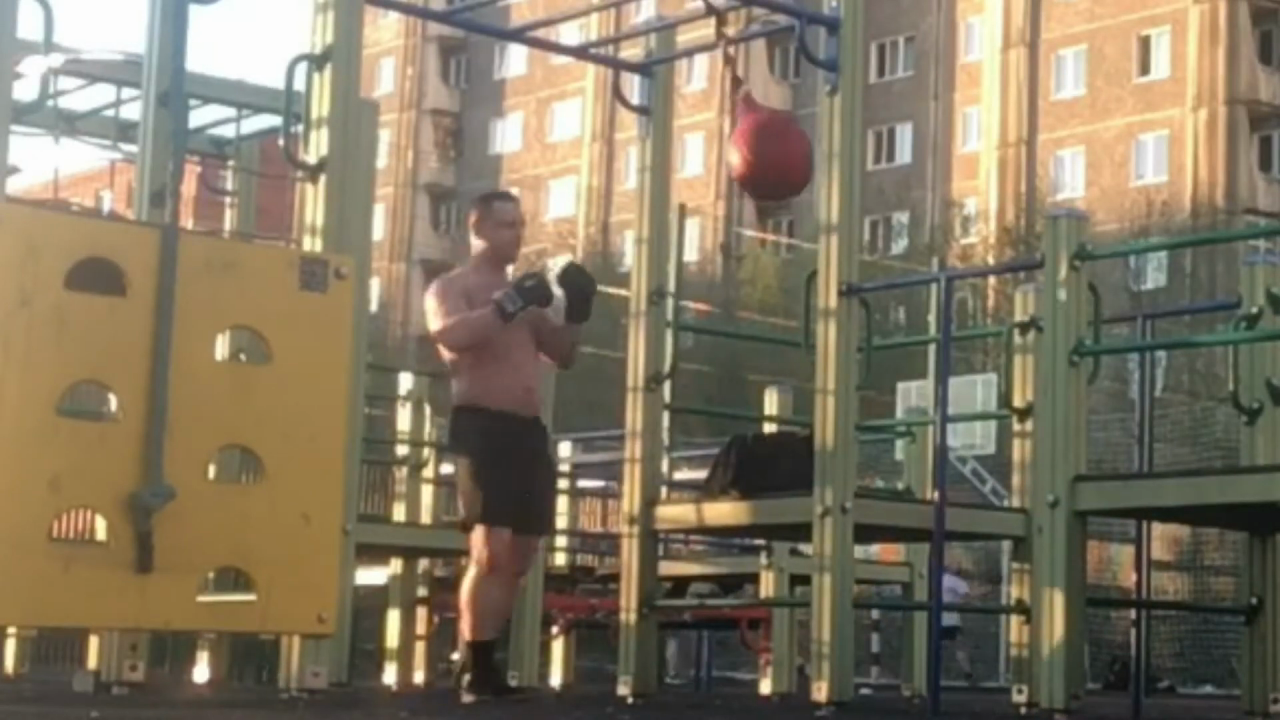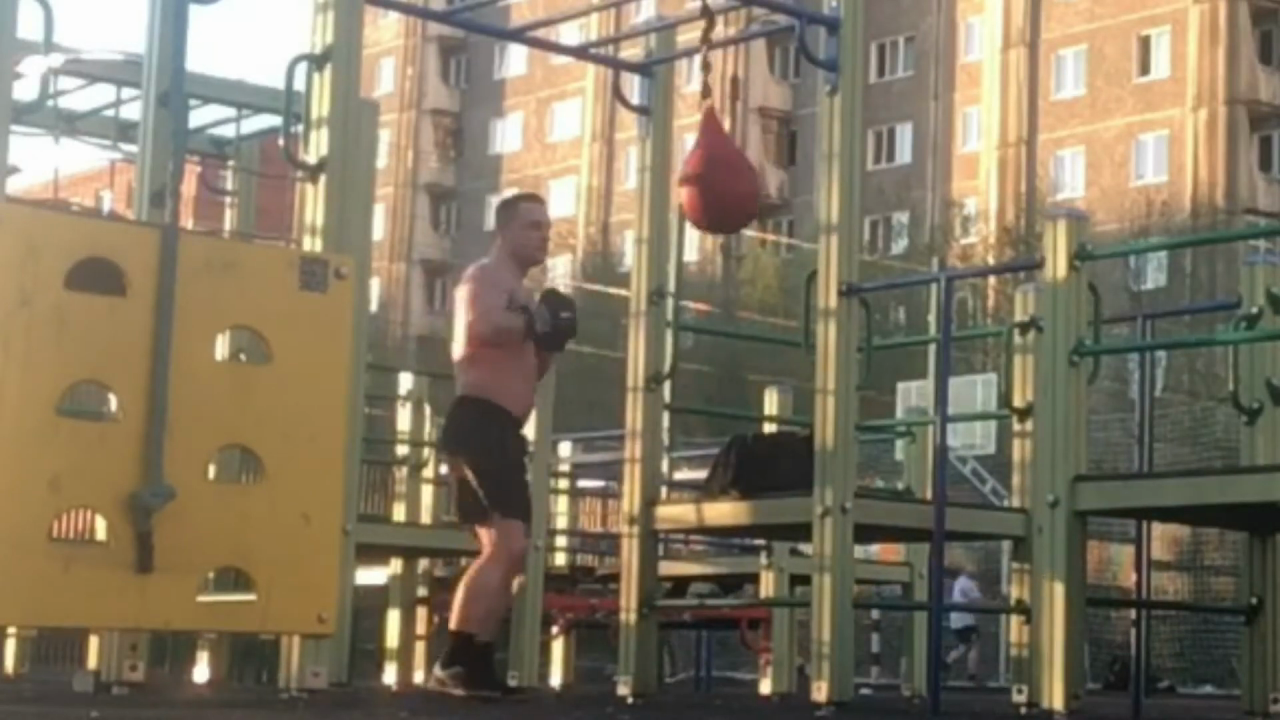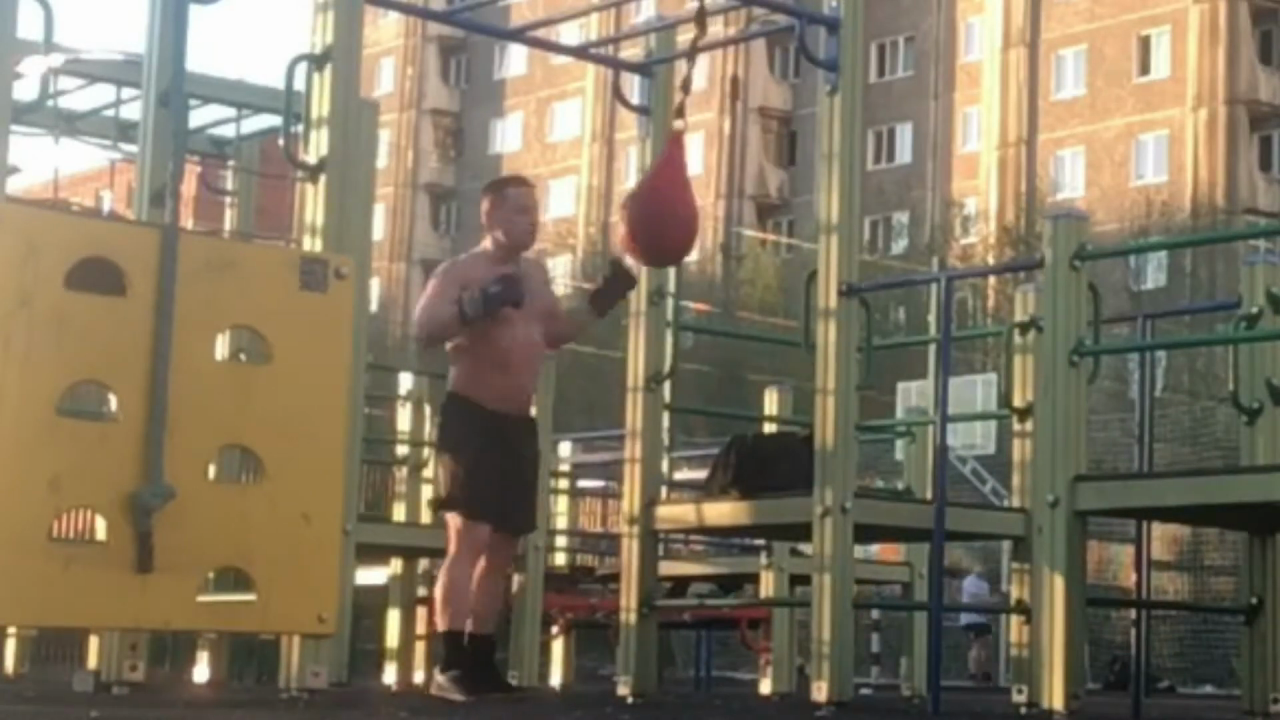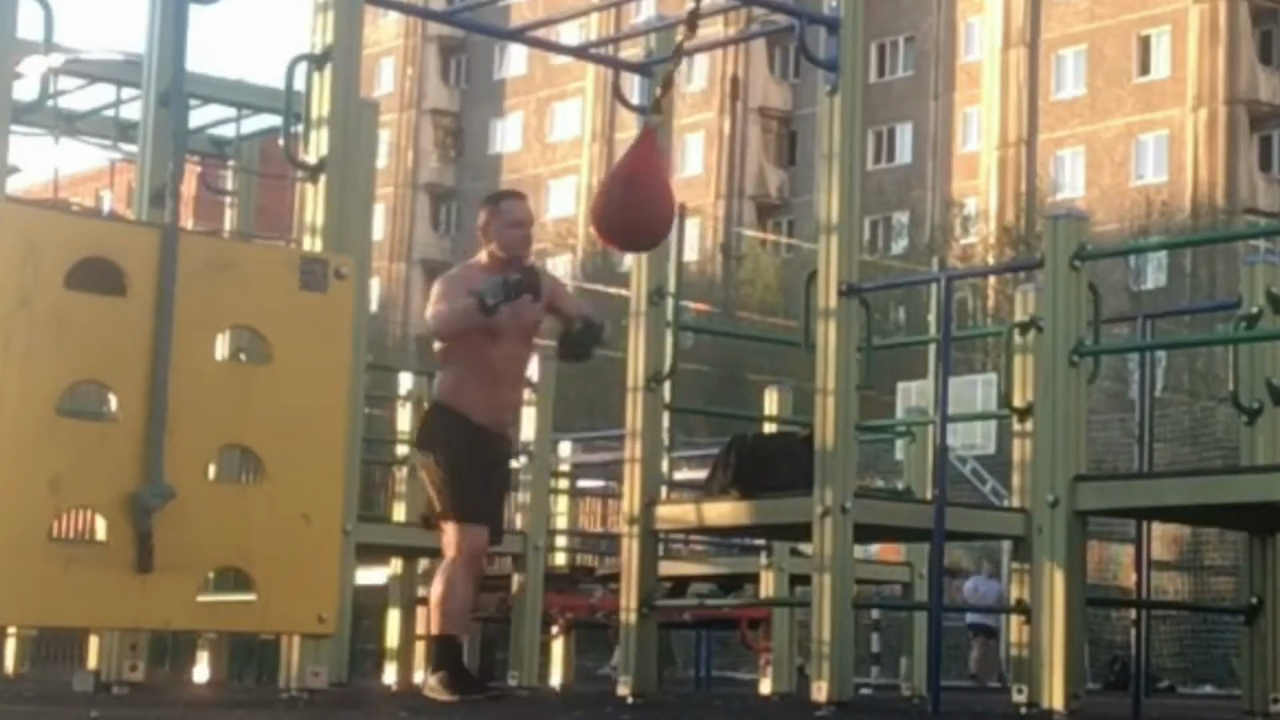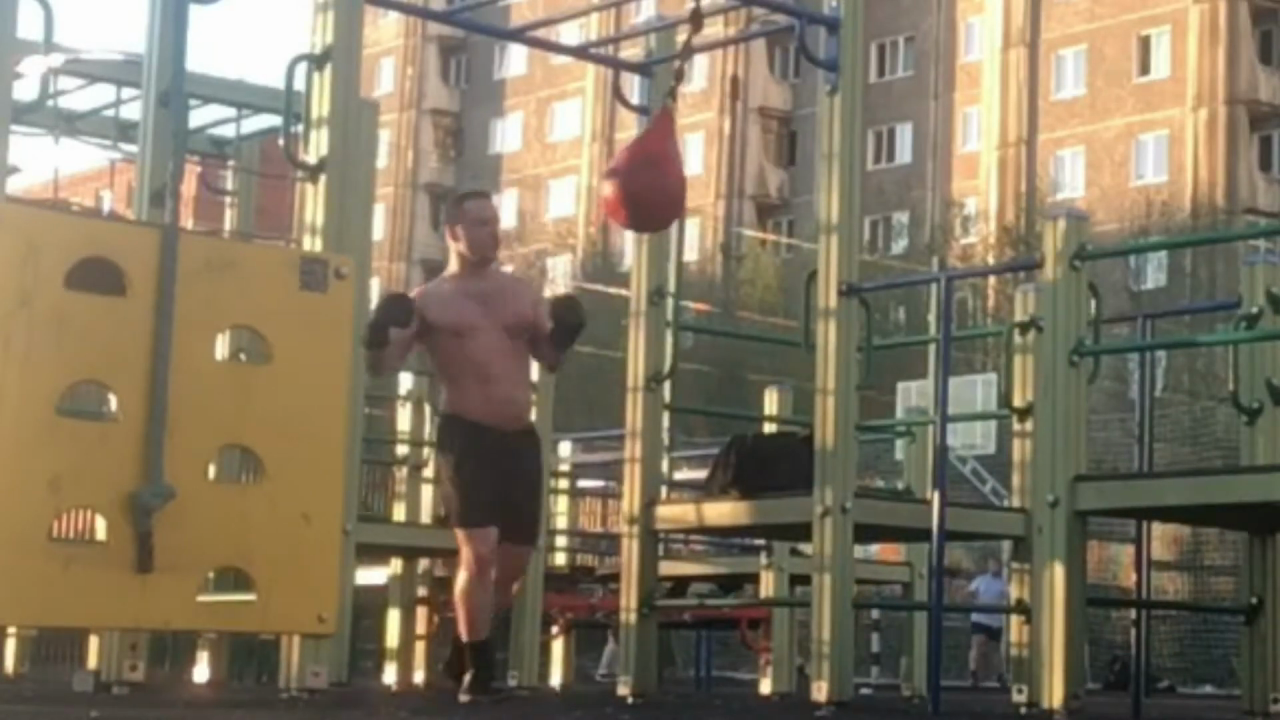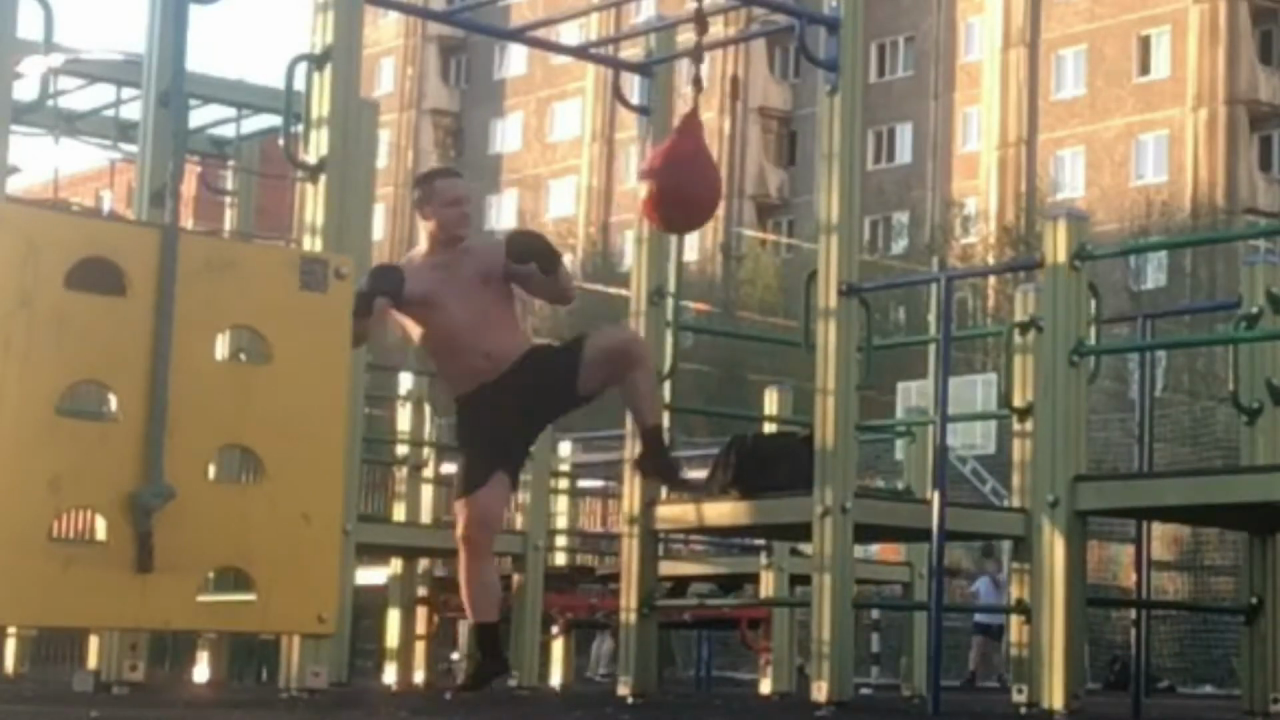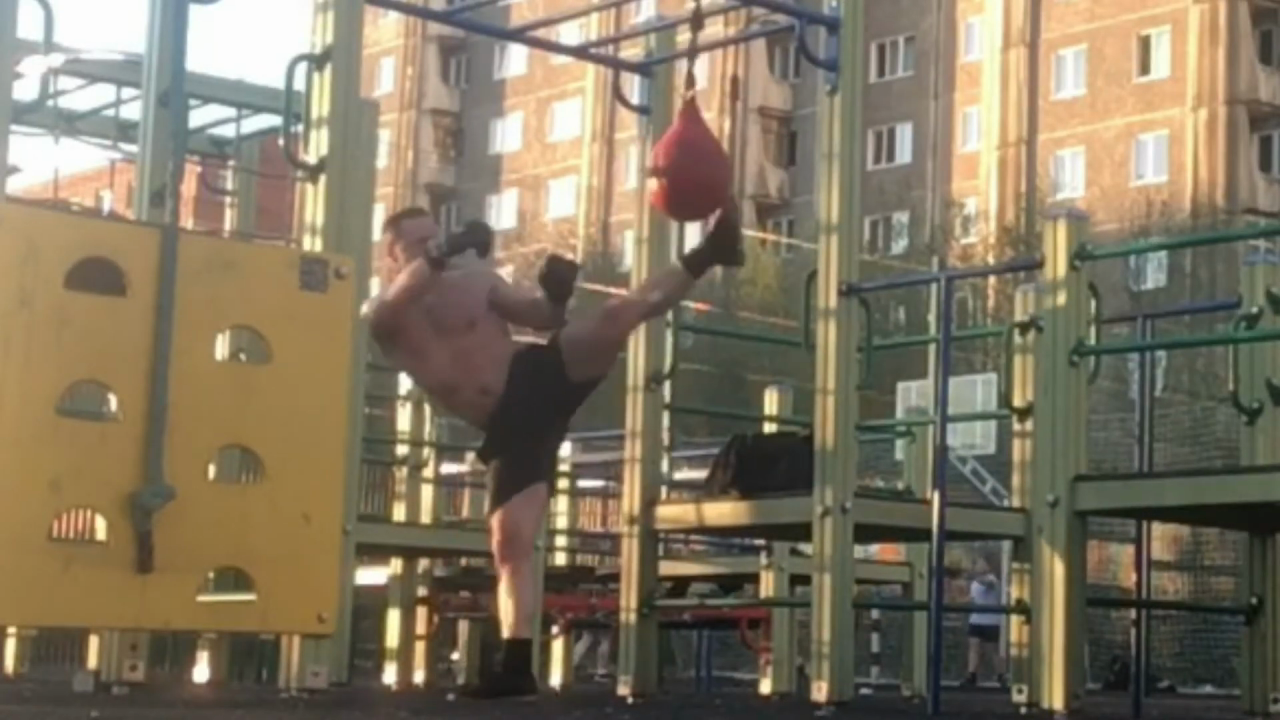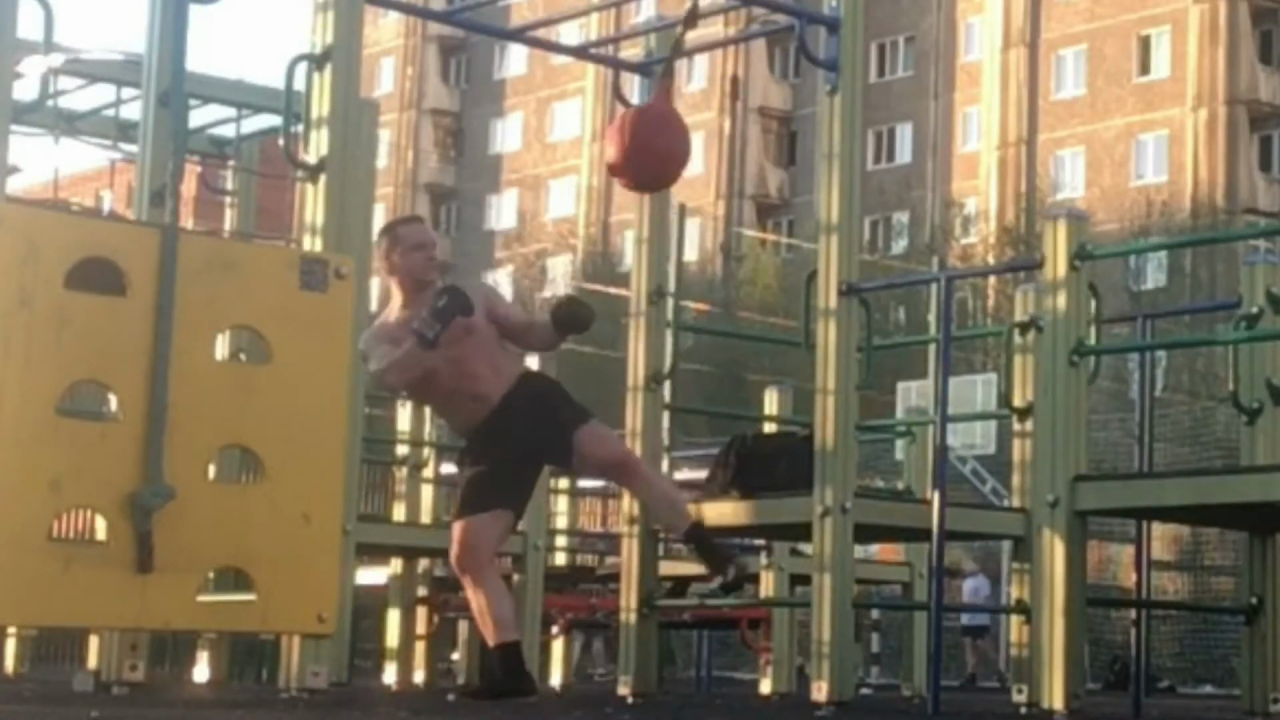
dt=0.2s
person 1, frame 1
left shoulder: (522, 290)
right shoulder: (449, 288)
left elbow: (565, 355)
right elbow: (452, 335)
left wrist: (577, 314)
right wrist: (511, 301)
left hip: (527, 433)
right hip: (483, 429)
left knee: (519, 556)
right knee: (489, 552)
left ankle: (480, 664)
right ankle: (472, 662)
person 1, frame 2
left shoulder: (516, 291)
right shoulder: (489, 277)
left elbow: (529, 373)
right elbow: (482, 329)
left wrist: (544, 342)
right wrist: (540, 324)
left hip: (498, 433)
right hip: (480, 426)
left knee: (506, 552)
right knee: (508, 544)
left ankle: (476, 664)
right ankle: (454, 660)
person 1, frame 3
left shoulder: (534, 275)
right shoulder: (458, 271)
left elbow: (555, 334)
right elbow: (423, 328)
left wrist: (600, 301)
right wrist: (476, 304)
left hip: (516, 428)
right hip: (469, 422)
left knee: (503, 548)
right knee: (468, 542)
left ankle: (477, 662)
right ankle: (449, 667)
person 1, frame 4
left shoulder: (537, 283)
right shoulder: (459, 283)
left elbow: (581, 320)
right elbow: (439, 330)
left wrist: (586, 328)
right wrist: (494, 295)
left hip: (494, 441)
right hip: (449, 430)
left knee: (477, 554)
right knee: (466, 550)
left ankle: (452, 665)
right ankle: (438, 667)
person 1, frame 5
left shoulder: (518, 290)
right shoulder: (428, 302)
left elbow: (552, 361)
right elbow: (381, 367)
left wrist: (565, 335)
right wrist: (380, 331)
left hip: (519, 438)
right hip: (470, 437)
left knee: (515, 561)
right knee: (478, 555)
left ankle: (467, 648)
right ankle: (477, 670)
person 1, frame 6
left shoulder: (493, 253)
right shoulder: (398, 276)
left elbow: (561, 294)
right elbow: (357, 334)
left wrist: (549, 265)
right wrist: (371, 299)
left hip: (536, 376)
right hip: (484, 408)
left knee: (625, 346)
right knee: (475, 529)
left ankle: (654, 450)
right ankle: (489, 656)
person 1, frame 7
left shoulder: (473, 281)
right shoulder: (381, 318)
left elbow: (540, 320)
right elbow: (397, 299)
left wrist: (557, 295)
right wrist: (443, 252)
left hip: (538, 379)
right hip: (507, 425)
left knee: (603, 319)
right knee: (513, 544)
left ankle: (700, 260)
right ankle: (515, 668)
person 1, frame 8
left shoulder: (471, 294)
right shoulder: (378, 339)
left elbow: (534, 337)
right elbow: (398, 383)
left wrist: (561, 322)
right wrist: (433, 328)
left hip: (535, 405)
right hip: (490, 441)
left knee: (615, 456)
right knee: (469, 556)
left ankle: (706, 545)
right ankle: (509, 672)
